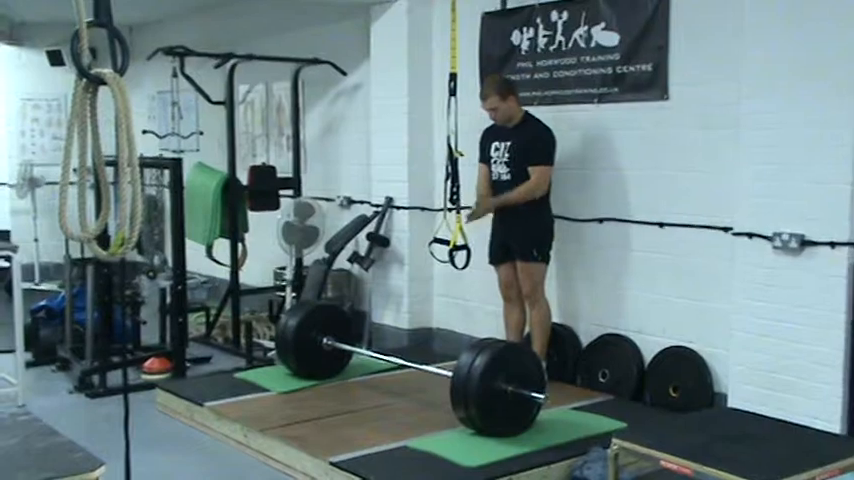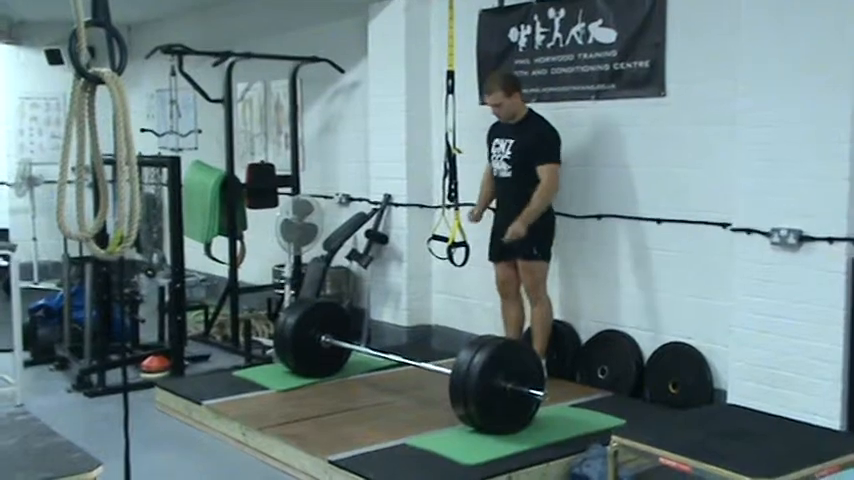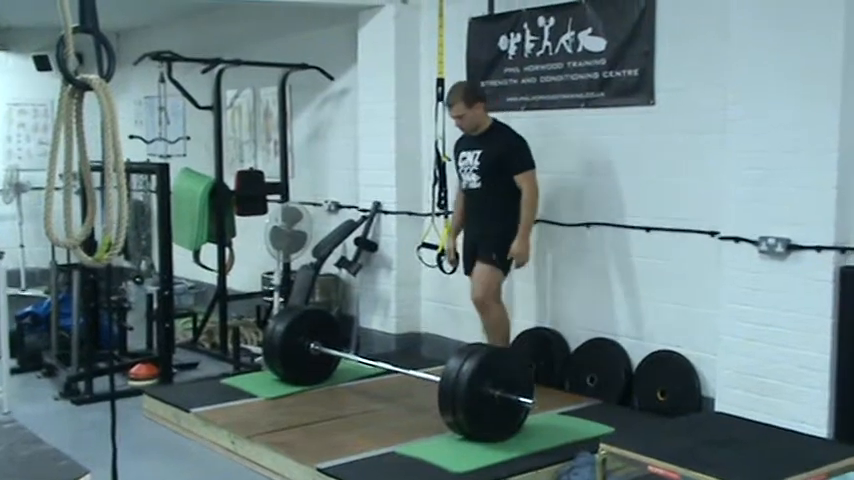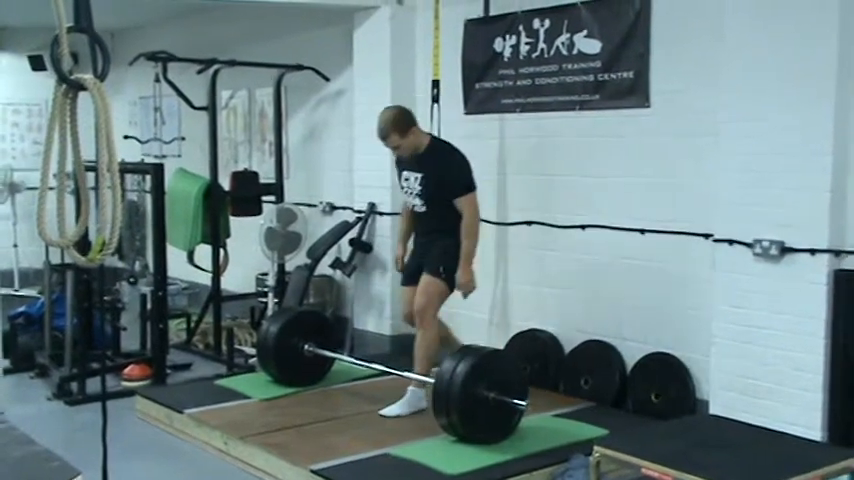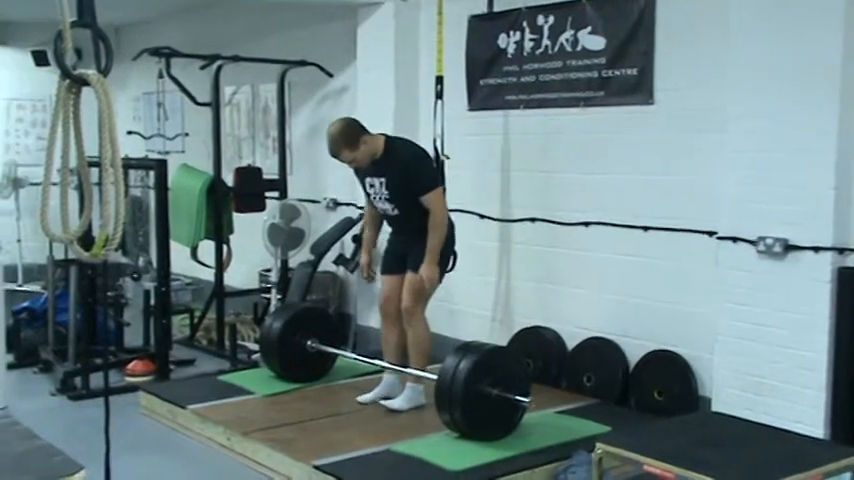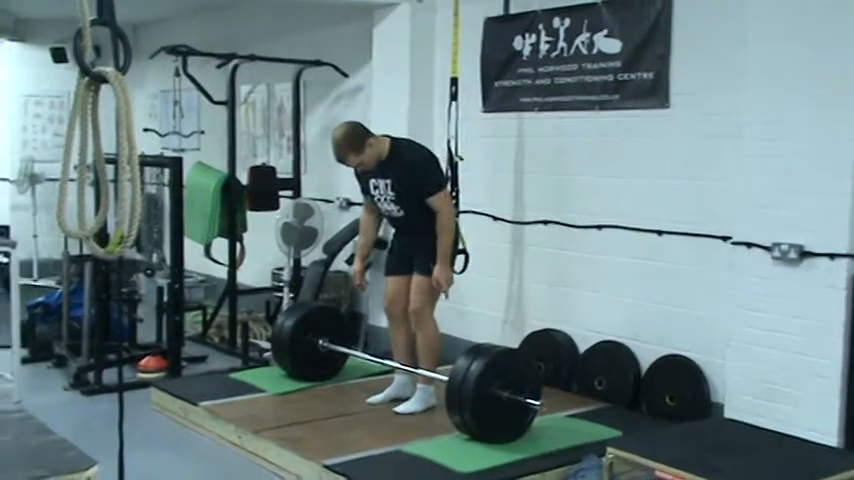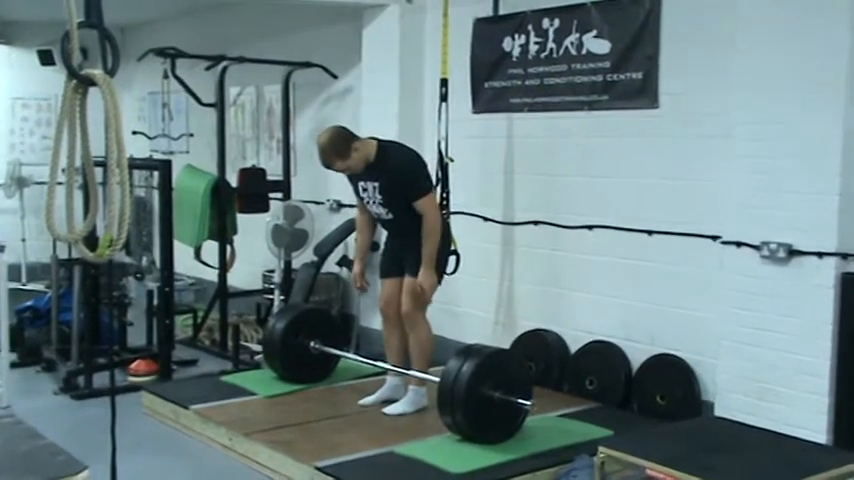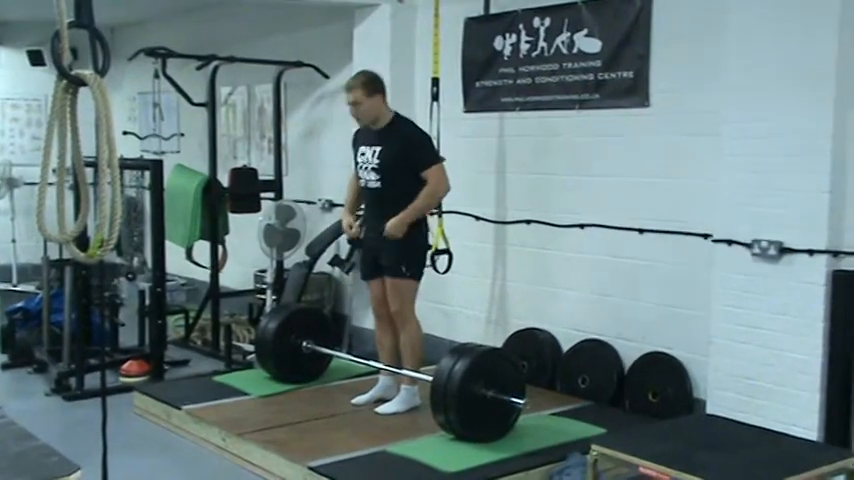
dt=0.5s
person 1, frame 1
left shoulder: (538, 134)
right shoulder: (489, 135)
left elbow: (538, 185)
right elbow: (484, 177)
left wrist: (494, 203)
right wrist: (484, 201)
left hip: (532, 226)
right hip: (502, 224)
left knee: (532, 294)
right knee: (509, 295)
person 1, frame 2
left shoulder: (540, 131)
right shoulder: (495, 130)
left elbow: (549, 183)
left wrist: (523, 222)
right wrist: (480, 208)
left hip: (529, 227)
right hip: (503, 222)
left knee: (535, 292)
right knee: (506, 290)
left ankle: (537, 362)
person 1, frame 3
left shoulder: (508, 142)
right shoulder: (461, 145)
left elbow: (529, 191)
left wrist: (522, 238)
right wrist: (452, 237)
left hip: (501, 233)
right hip: (475, 233)
left knee: (484, 297)
right knee: (485, 299)
person 1, frame 4
left shoulder: (449, 160)
right shoulder: (403, 159)
left elbow: (471, 214)
left wrist: (466, 267)
right wrist: (401, 245)
left hip: (450, 243)
right hip: (423, 242)
left knee: (423, 311)
right knee: (410, 313)
left ankle: (417, 393)
person 1, frame 5
left shoulder: (410, 158)
right shoulder: (363, 164)
left elbow: (438, 211)
left wrist: (431, 262)
right wrist: (366, 250)
left hip: (430, 238)
right hip: (400, 237)
left knee: (410, 307)
right knee: (387, 306)
left ankle: (415, 389)
right ankle: (392, 381)
person 1, frame 6
left shoulder: (416, 160)
right shoulder: (364, 166)
left elbow: (445, 211)
right elbow: (370, 211)
left wrist: (443, 263)
right wrist: (360, 258)
left hip: (433, 239)
right hip: (403, 238)
left knee: (419, 310)
right knee: (393, 308)
left ankle: (425, 390)
right ankle: (403, 382)
person 1, frame 7
left shoulder: (403, 162)
right shoulder: (355, 168)
left elbow: (431, 215)
right elbow: (365, 213)
left wrist: (428, 268)
right wrist: (359, 260)
left hip: (427, 241)
right hip: (397, 240)
left knee: (411, 311)
right knee: (389, 310)
left ankle: (417, 391)
right ankle: (395, 383)
person 1, frame 8
left shoulder: (409, 136)
right shoulder: (360, 137)
left elbow: (440, 184)
left wrist: (404, 219)
right wrist: (348, 213)
left hip: (404, 237)
right hip: (373, 236)
left knee: (401, 312)
right knee: (381, 312)
left ankle: (410, 390)
right ankle: (387, 382)
